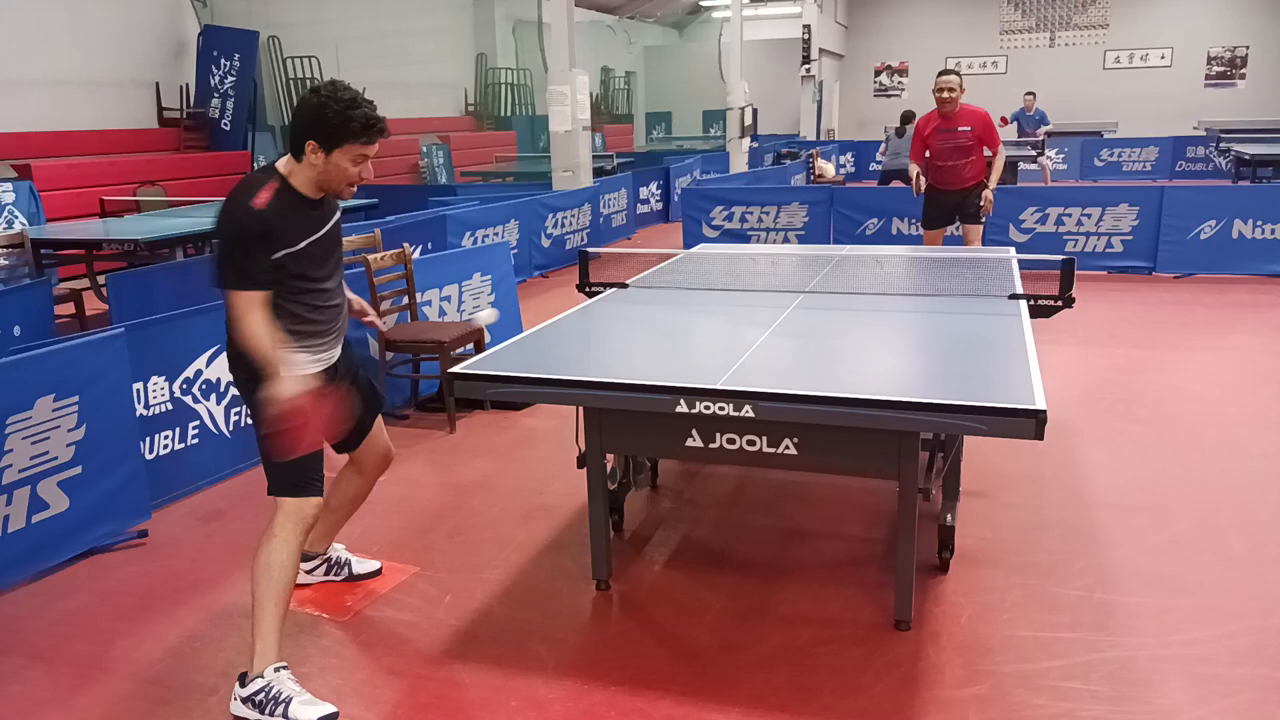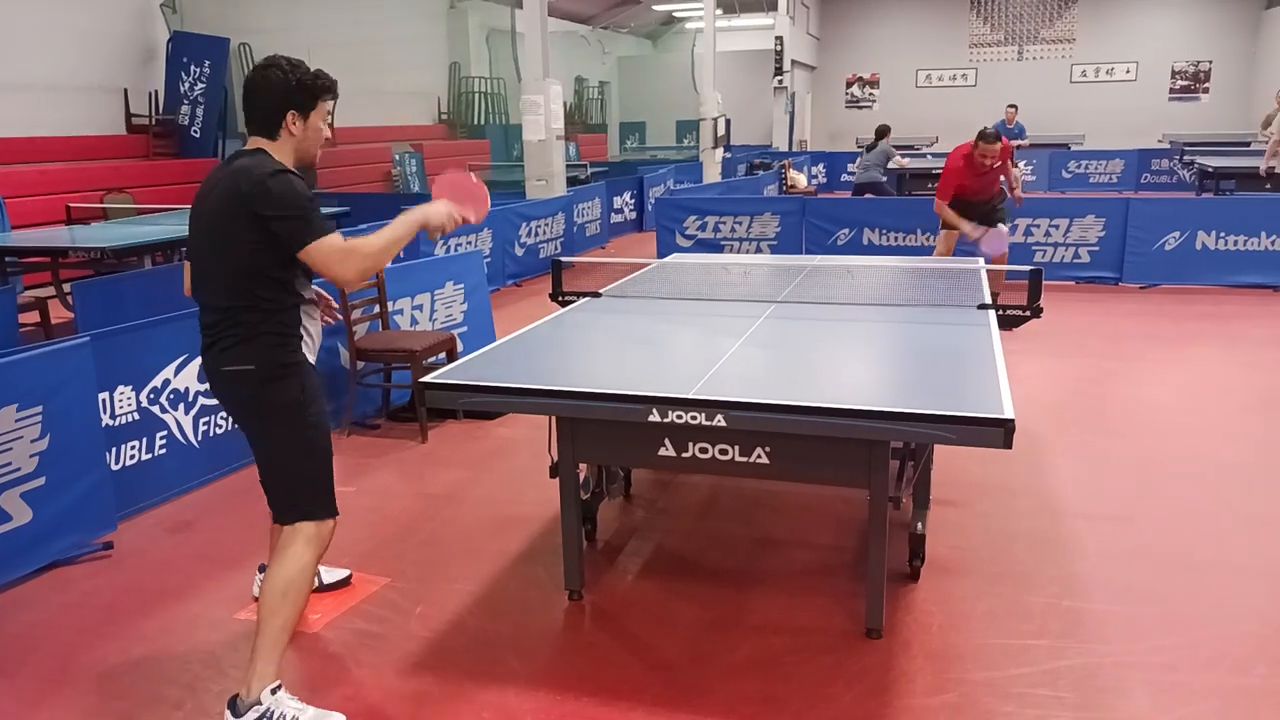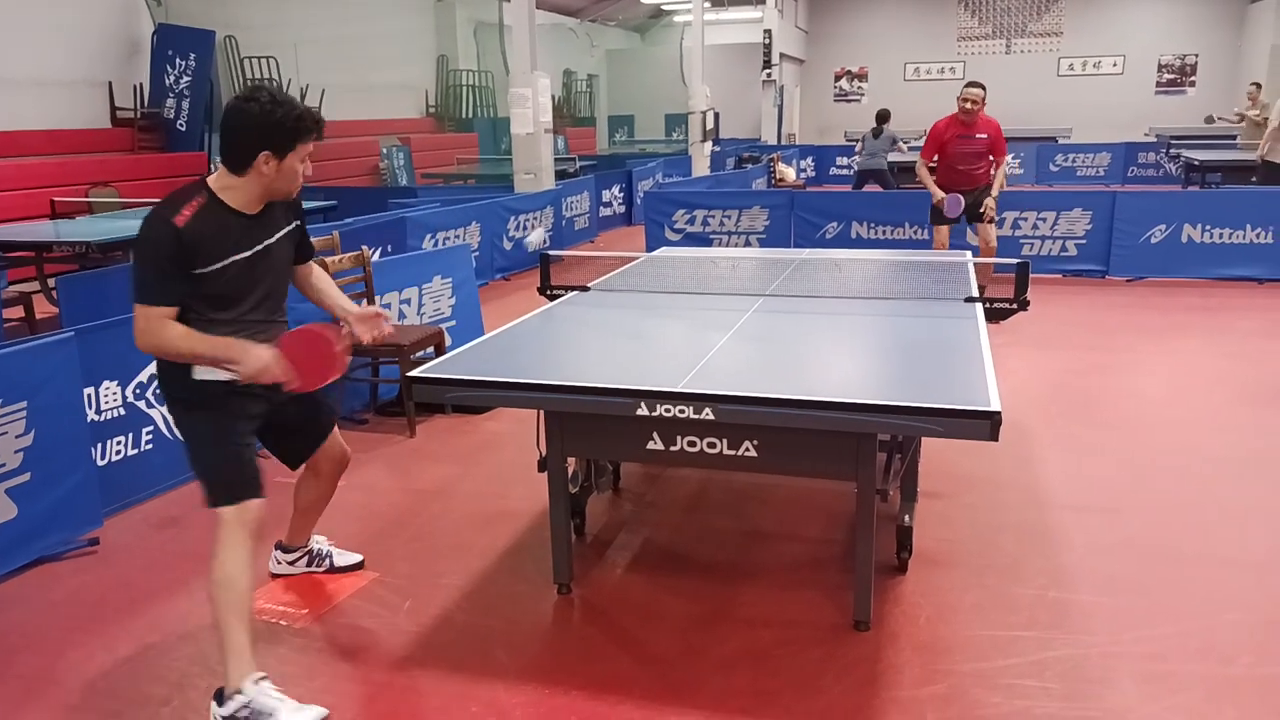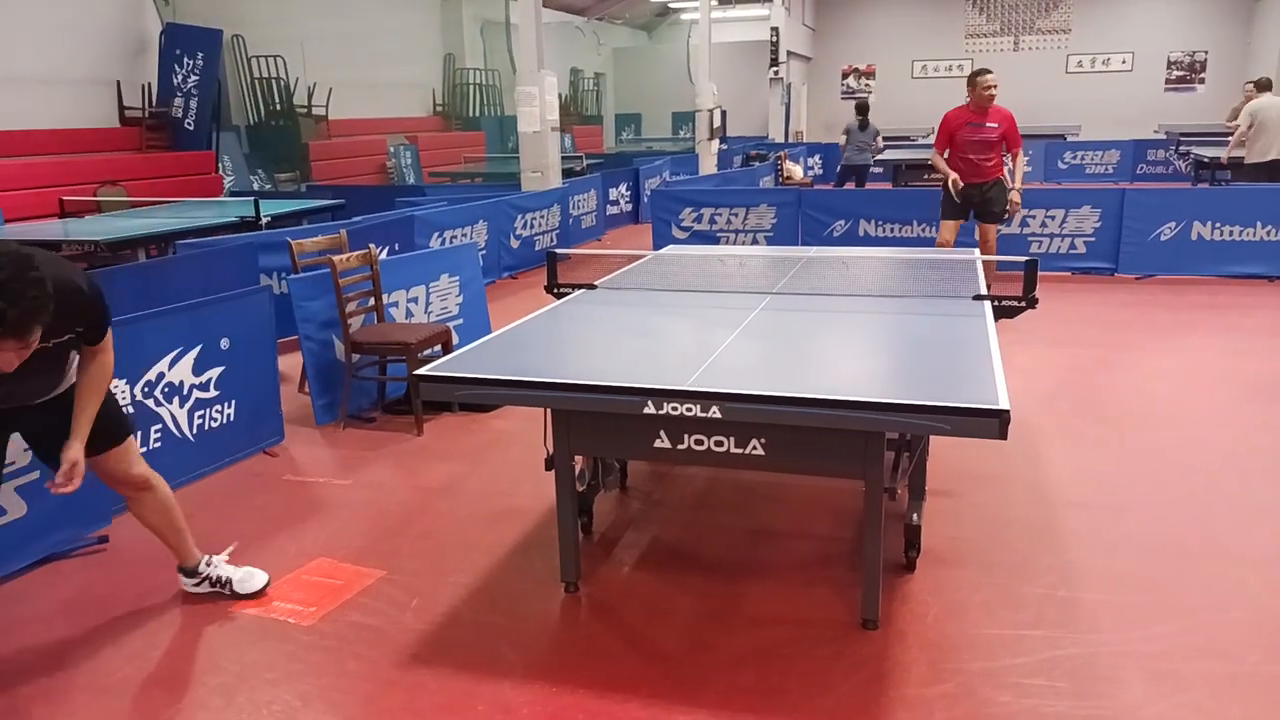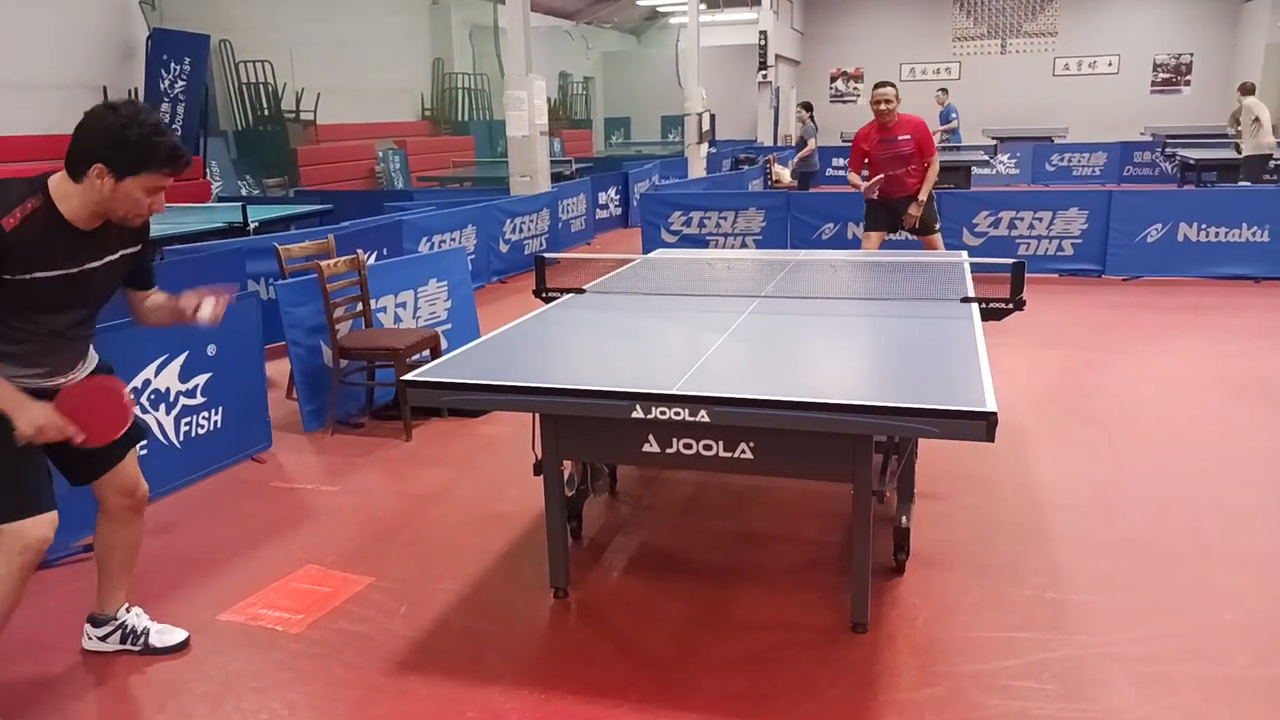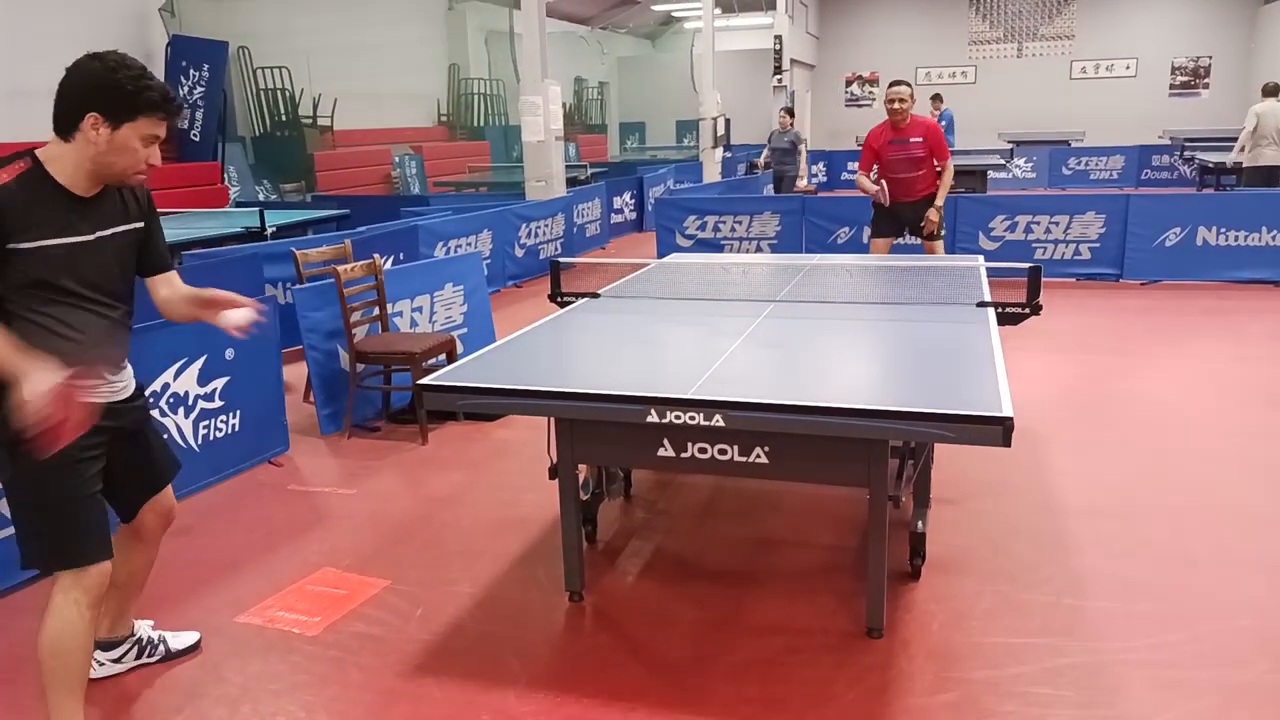
dt=0.7s
person 1, frame 1
left shoulder: (327, 188)
right shoulder: (253, 213)
right elbow: (250, 312)
left wrist: (343, 297)
right wrist: (282, 377)
left hip: (331, 356)
right hip: (284, 371)
left knee: (374, 453)
right knee: (296, 507)
left ankle: (316, 556)
person 1, frame 2
left shoulder: (223, 181)
right shoulder: (271, 182)
left elbow: (195, 281)
right elbow: (347, 265)
right wrist: (420, 217)
left hip: (234, 363)
right hip: (269, 371)
left knee: (295, 477)
right knee: (312, 524)
left ankle: (281, 574)
person 1, frame 3
left shoulder: (283, 205)
right shoulder: (177, 227)
left elbow: (302, 268)
right elbow: (151, 332)
left wrist: (346, 308)
right wrist: (240, 356)
left hip: (273, 373)
right hip: (208, 386)
left knee: (330, 457)
right knee: (240, 516)
left ankle: (296, 549)
person 1, frame 4
left shoulder: (74, 291)
left elbow: (98, 350)
left wrist: (77, 439)
left hip: (59, 389)
left knee: (136, 476)
left ankle: (198, 568)
person 1, frame 5
left shoulder: (127, 222)
left elbow: (143, 302)
left wrist: (181, 308)
left hip: (73, 379)
left knee: (127, 494)
left ankle: (109, 622)
person 1, frame 6
left shoulder: (130, 201)
left elbow: (167, 294)
left wrist: (214, 303)
left hip: (115, 396)
left knee: (155, 513)
right knee: (84, 574)
left ankle: (113, 641)
person 2, frame 1
left shoulder: (979, 117)
right shoulder: (924, 124)
left elbow: (999, 154)
right elbow: (915, 162)
left wrist: (990, 187)
right wrist: (916, 175)
left hip: (973, 190)
right hip: (938, 192)
left knee: (973, 246)
person 2, frame 2
left shoulder: (1004, 145)
right shoulder: (956, 164)
right elbow: (940, 207)
left wrist: (1014, 187)
right wrist: (965, 227)
left hip: (993, 199)
right hip: (959, 201)
left knee: (1001, 252)
right knee: (943, 251)
person 2, frame 3
left shoulder: (992, 127)
right shoulder: (941, 127)
left elbow: (1001, 164)
right elbow: (921, 166)
left wrist: (993, 196)
right wrist: (934, 191)
left hip: (980, 192)
right hip: (946, 193)
left knee: (989, 245)
right knee: (940, 247)
left ankle: (980, 294)
person 2, frame 4
left shoulder: (1004, 117)
right shoulder: (952, 117)
left elbow: (1017, 154)
right elbow: (937, 154)
left wrist: (1016, 188)
right wrist: (948, 173)
left hip: (991, 186)
right hip: (958, 187)
left knee: (988, 243)
right knee: (944, 241)
person 2, frame 5
left shoulder: (916, 125)
right shoulder: (863, 136)
left elbow: (933, 164)
right elbow: (853, 172)
left wrist: (920, 201)
right wrist: (861, 185)
left hip: (916, 197)
right hip: (881, 201)
left knee: (937, 252)
person 2, frame 6
left shoulder: (929, 128)
right shoulder: (875, 135)
left elbow: (947, 169)
right elbow: (861, 176)
left wrist: (937, 206)
right wrist: (872, 189)
left hip: (925, 202)
right hip: (888, 204)
